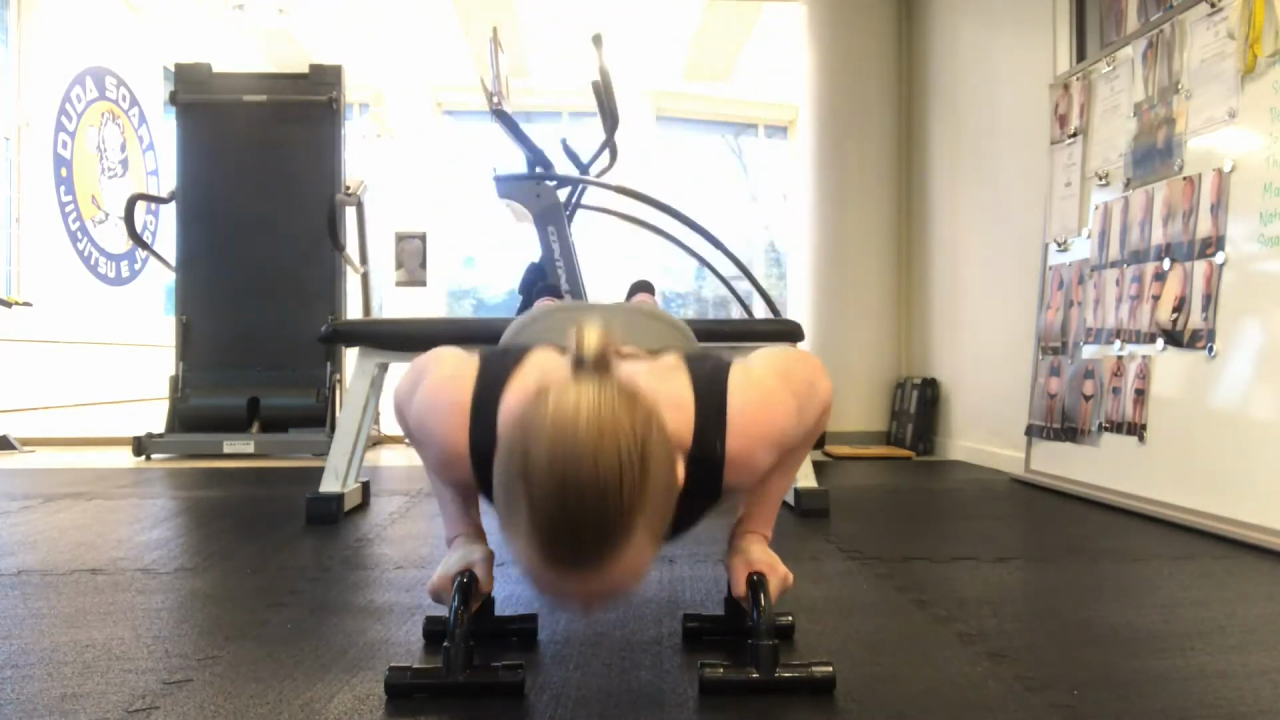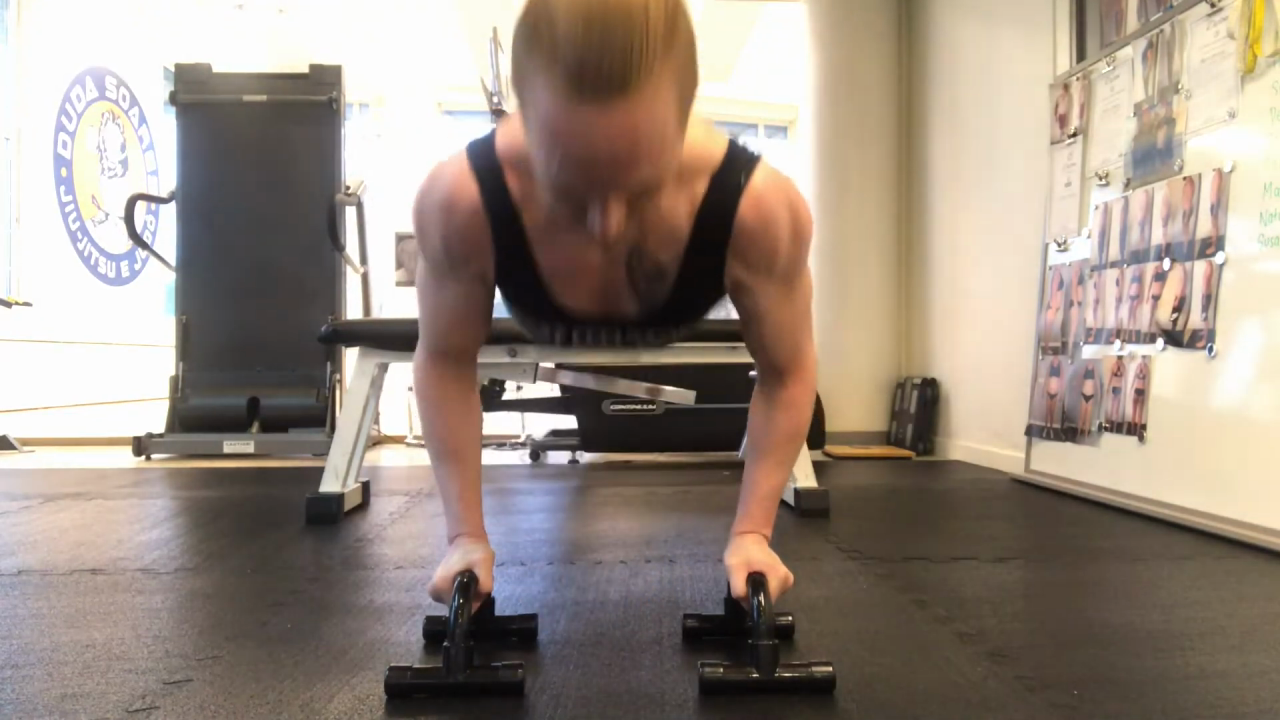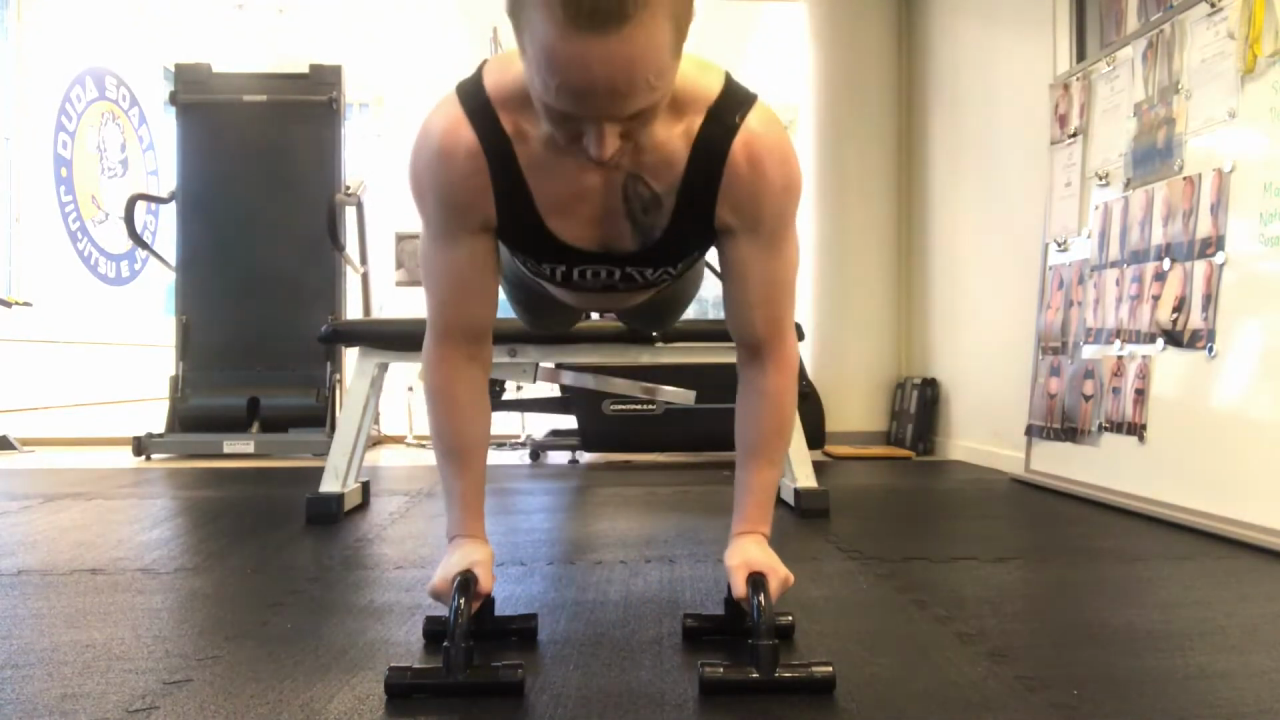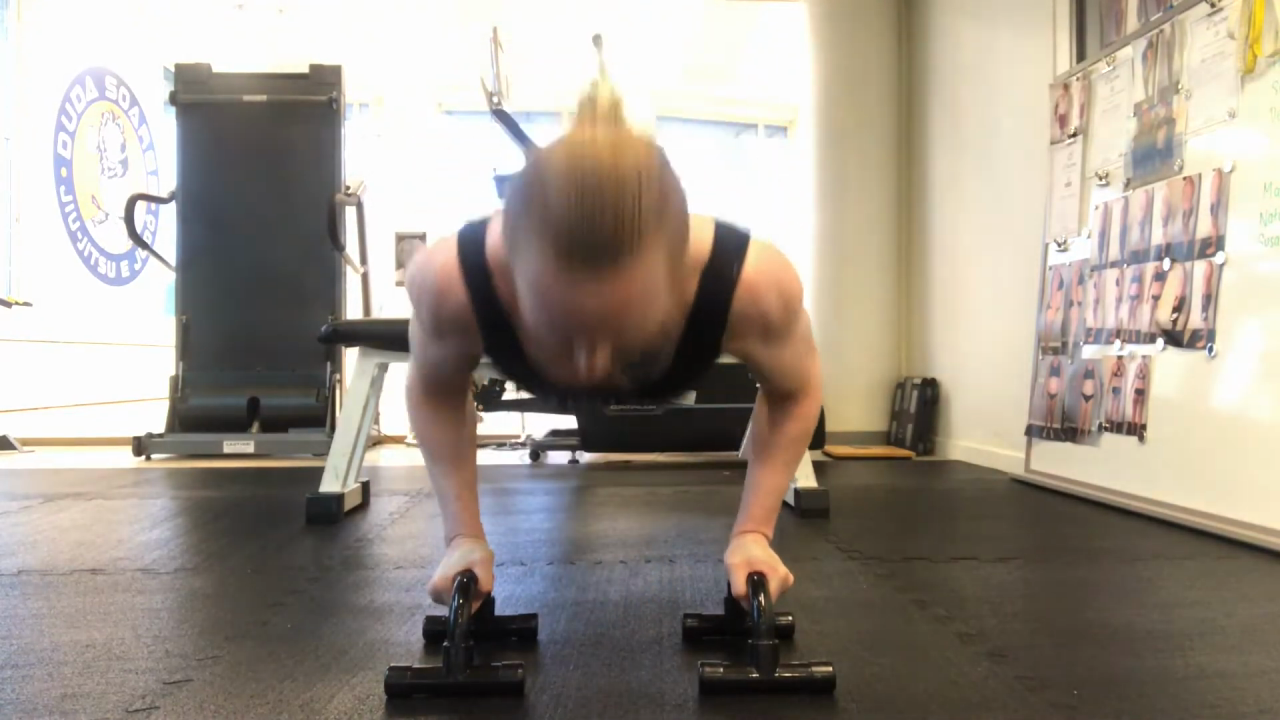
dt=0.4s
person 1, frame 1
left shoulder: (739, 433)
right shoulder: (454, 424)
left elbow: (815, 385)
right elbow: (408, 392)
left wrist: (754, 533)
right wrist: (462, 537)
left ankle: (643, 305)
right ankle: (543, 303)
person 1, frame 2
left shoulder: (759, 210)
right shoulder: (462, 197)
left elbow: (787, 372)
right elbow: (444, 361)
left wrist: (752, 532)
right wrist: (466, 535)
right knee: (547, 333)
person 1, frame 3
left shoulder: (748, 147)
right shoulder: (457, 142)
left elbow: (764, 350)
right elbow: (457, 346)
left wrist: (750, 531)
right wrist: (466, 534)
left hip: (661, 277)
right hip: (540, 275)
left knee: (655, 320)
right knee: (541, 322)
person 1, frame 4
left shoulder: (750, 283)
right shoulder: (451, 278)
left elbow: (795, 390)
right elbow: (434, 387)
left wrist: (752, 532)
right wrist: (464, 536)
